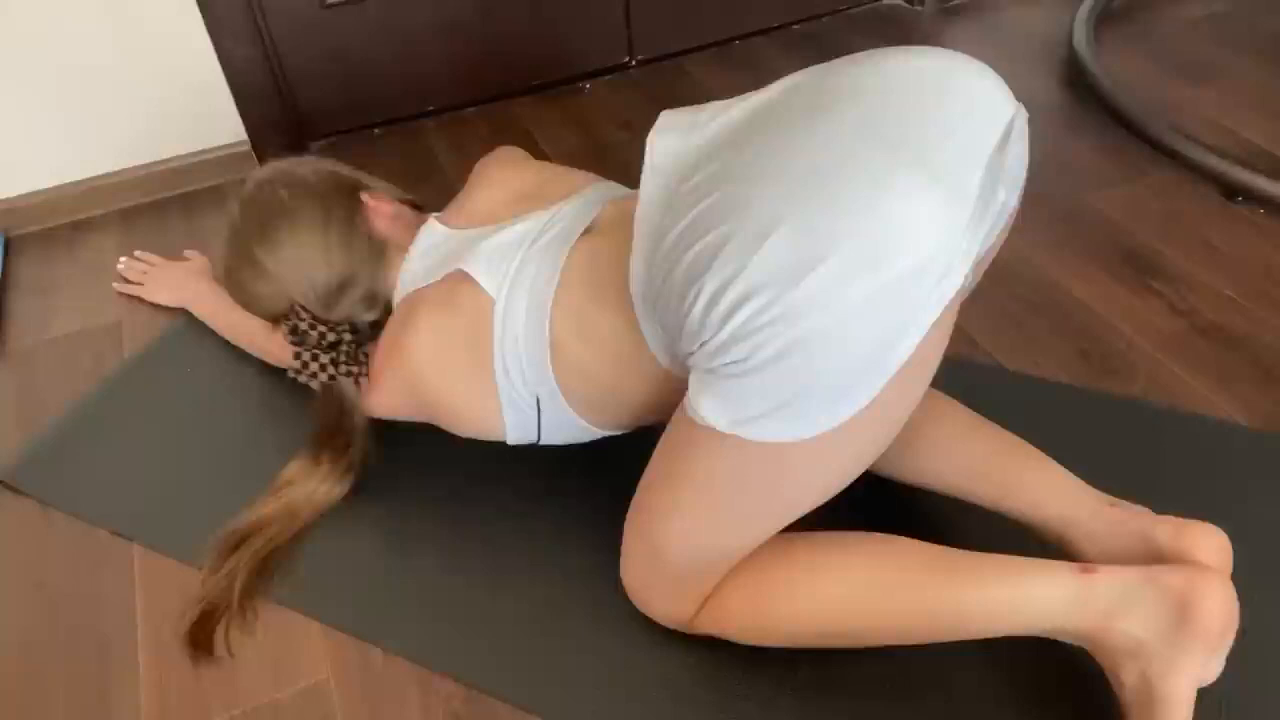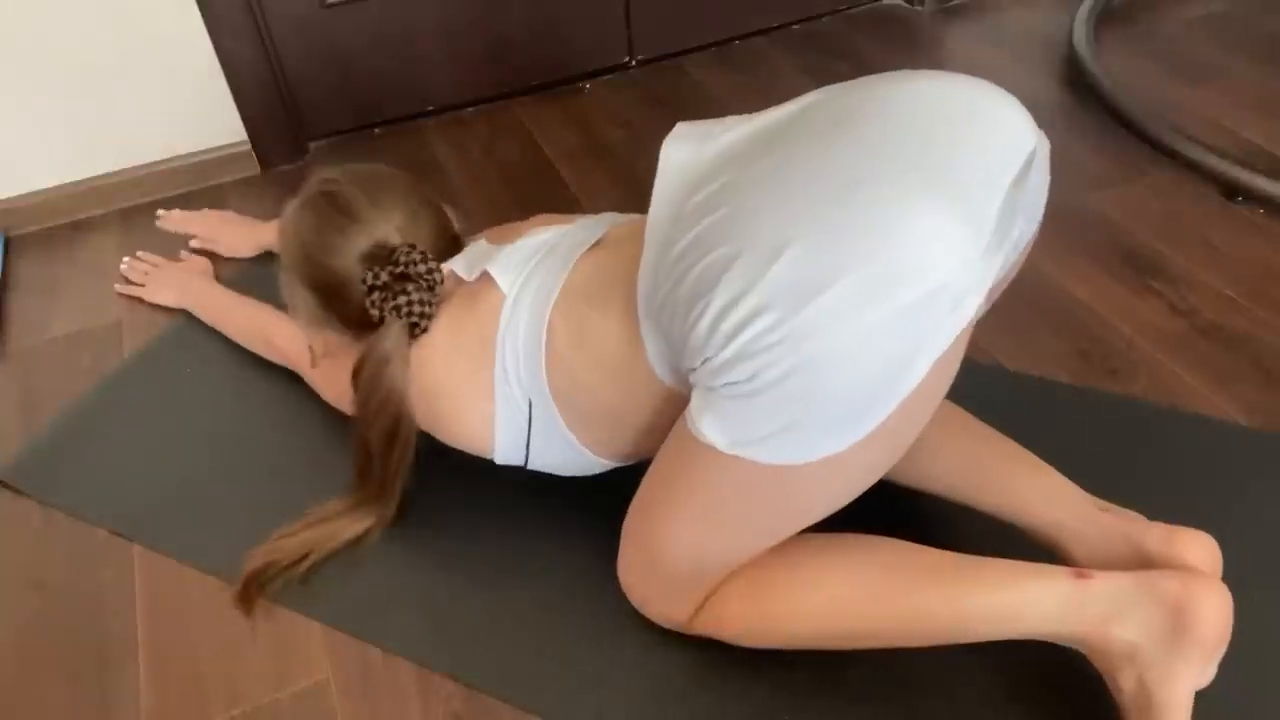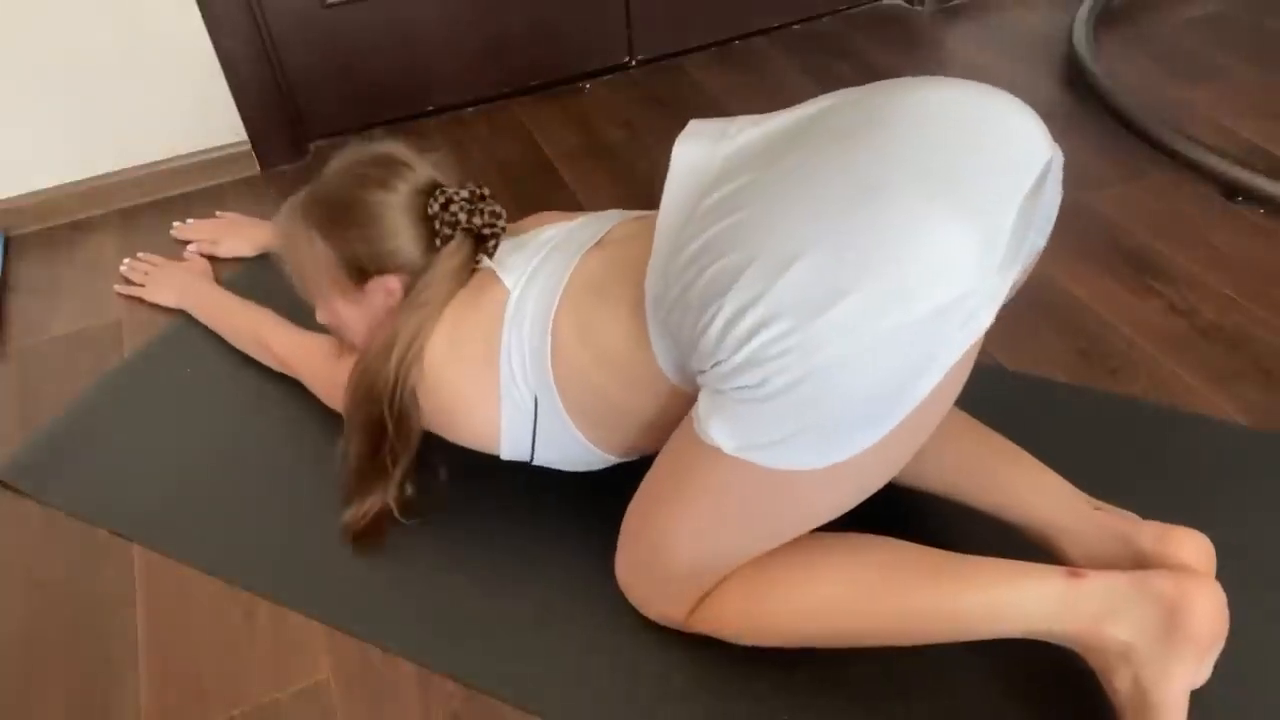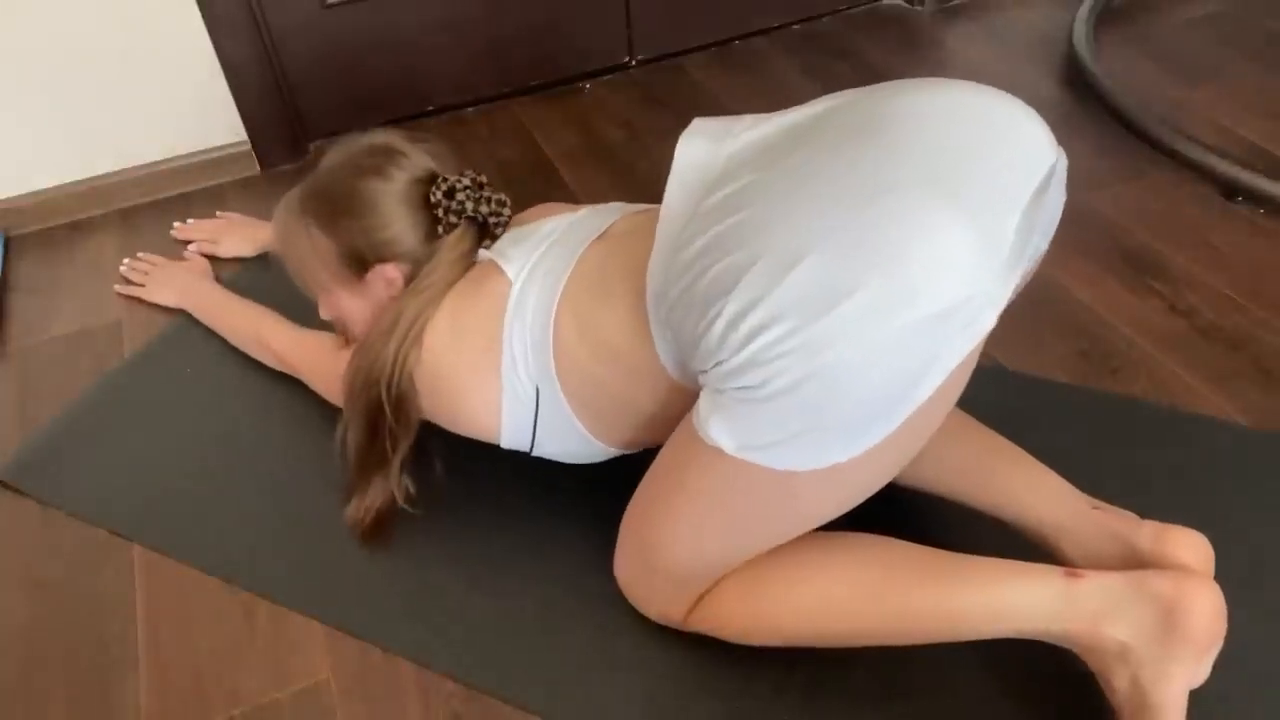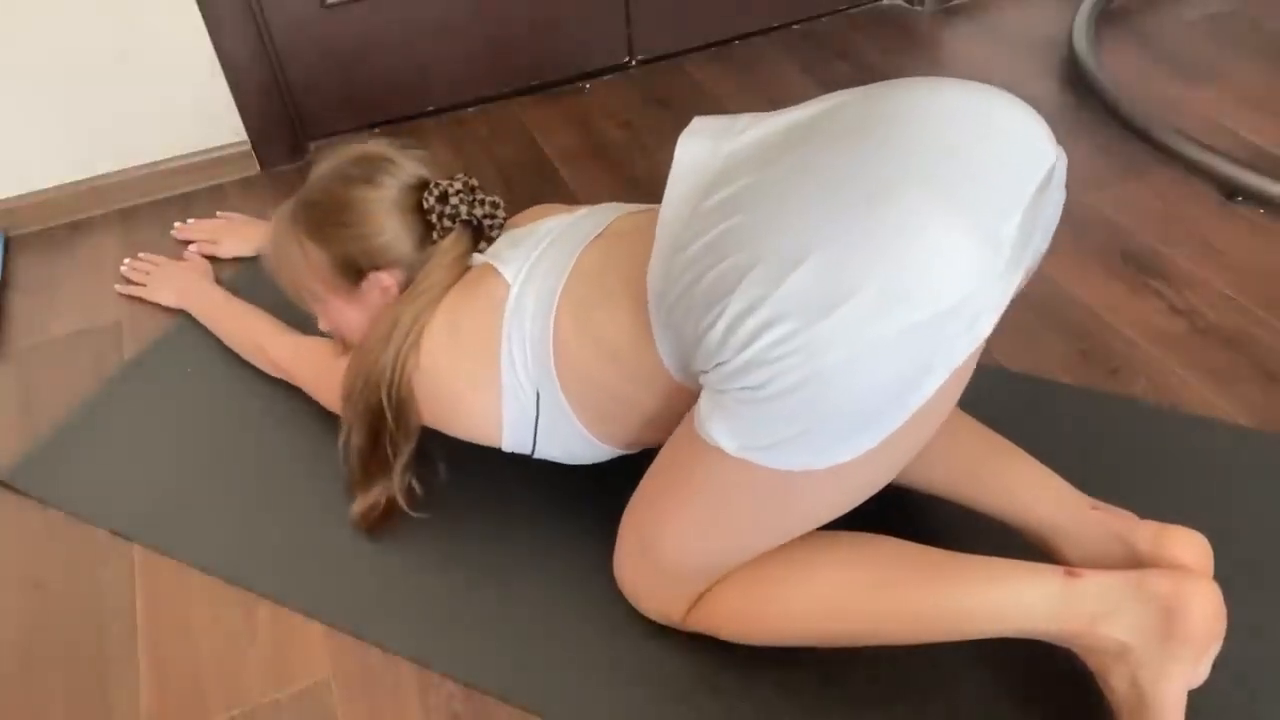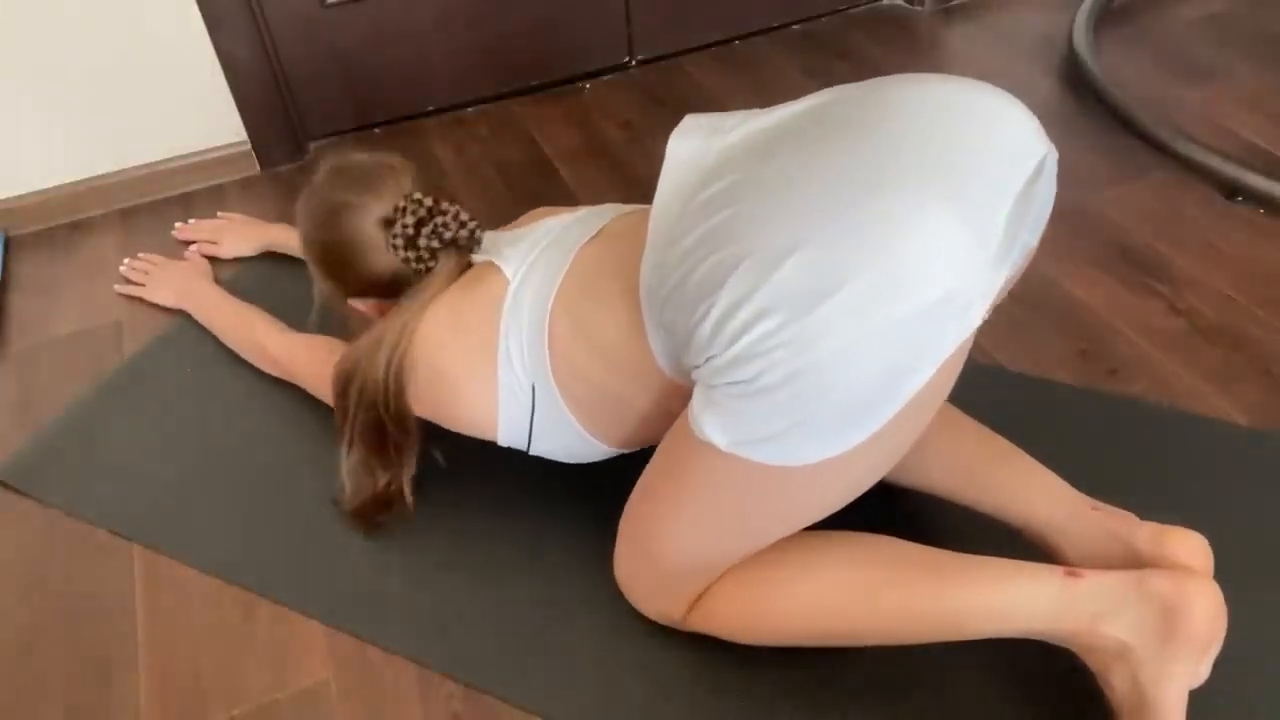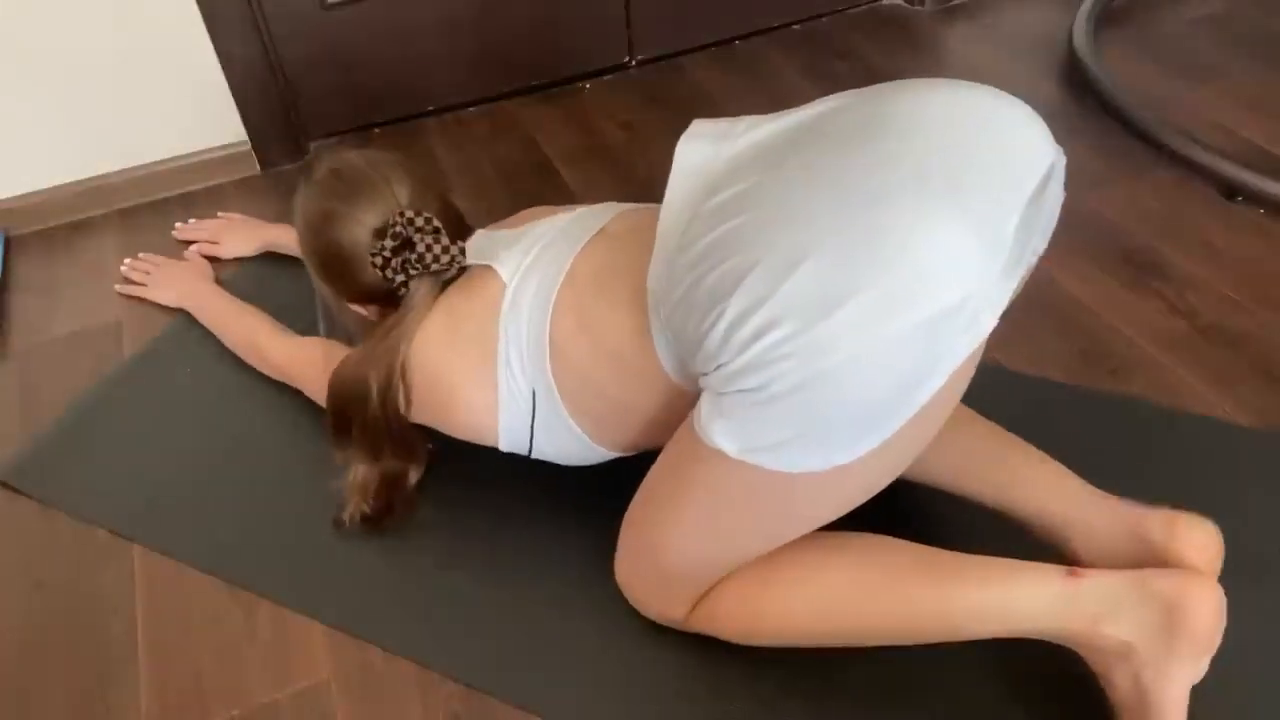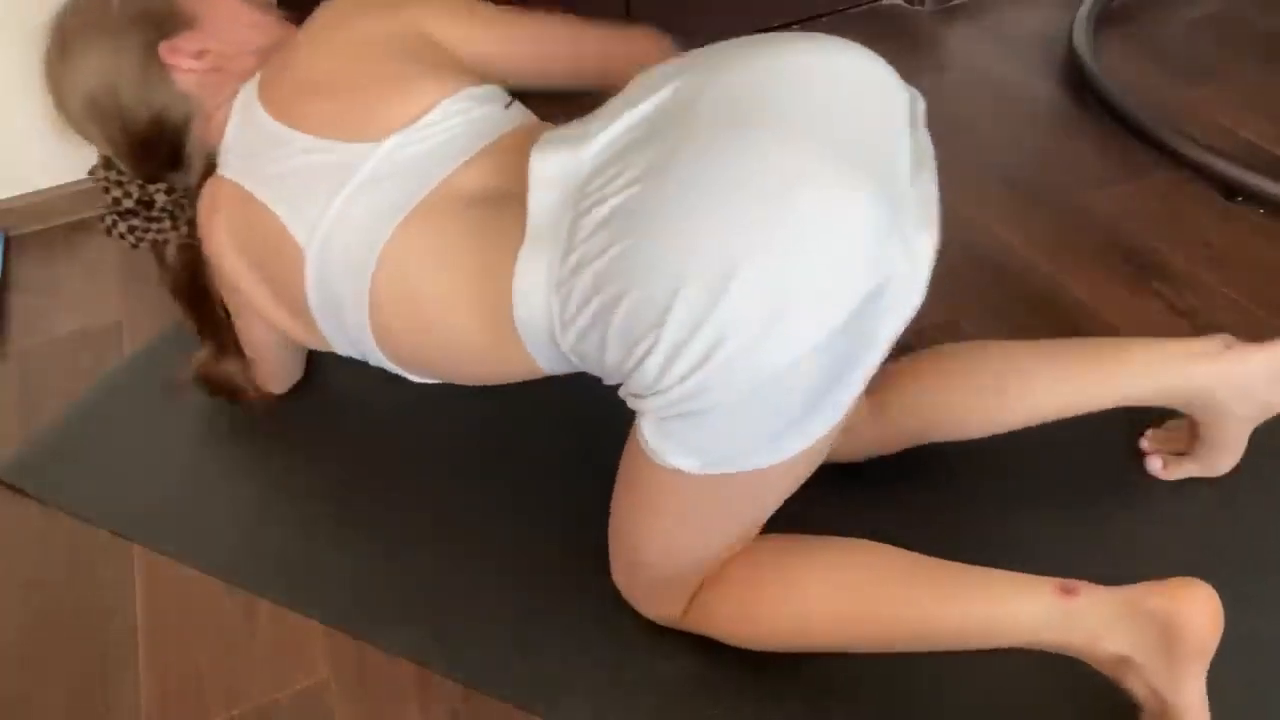
dt=0.7s
person 1, frame 1
left shoulder: (401, 372)
right shoulder: (494, 187)
left elbow: (292, 335)
left wrist: (196, 291)
right wrist: (405, 227)
left hip: (827, 269)
left knee: (672, 580)
right knee: (823, 398)
left ankle: (1118, 609)
right ankle: (1116, 528)
person 1, frame 2
left shoulder: (404, 375)
right shoulder: (499, 245)
left elbow: (301, 338)
right elbow: (394, 234)
left wrist: (197, 290)
right wrist: (267, 232)
left hip: (832, 294)
left knee: (672, 584)
right knee: (838, 407)
left ankle: (1117, 611)
right ankle: (1108, 533)
person 1, frame 3
left shoulder: (418, 372)
right shoulder: (504, 239)
left elbow: (302, 353)
right elbow: (397, 235)
left wrist: (203, 293)
right wrist: (278, 234)
left hip: (848, 299)
left knee: (671, 579)
right knee: (839, 406)
left ankle: (1109, 610)
right ankle: (1106, 533)
person 1, frame 4
left shoulder: (419, 358)
right shoulder: (510, 230)
left elbow: (297, 350)
right elbow: (380, 232)
left wrist: (201, 293)
right wrist: (280, 231)
left hip: (845, 295)
left knee: (669, 580)
right knee: (844, 406)
left ankle: (1105, 612)
right ankle: (1105, 533)
person 1, frame 5
left shoulder: (417, 367)
right shoulder: (505, 235)
left elbow: (296, 353)
right elbow: (381, 235)
left wrist: (198, 293)
right wrist: (277, 234)
left hip: (850, 291)
left knee: (668, 576)
right knee: (839, 403)
left ankle: (1106, 611)
right ankle: (1106, 534)
person 1, frame 6
left shoulder: (414, 359)
right shoulder: (510, 235)
left elbow: (290, 351)
right elbow: (391, 241)
left wrist: (198, 292)
right wrist: (273, 233)
left hip: (836, 291)
left knee: (668, 579)
right knee: (838, 402)
left ankle: (1104, 610)
right ankle: (1096, 530)
person 1, frame 7
left shoulder: (419, 361)
right shoulder: (504, 234)
left elbow: (296, 355)
right elbow: (383, 238)
left wrist: (204, 295)
right wrist: (268, 232)
left hip: (850, 291)
left knee: (669, 576)
right knee: (836, 394)
left ankle: (1112, 610)
right ankle: (1105, 523)
person 1, frame 8
left shoulder: (231, 226)
left elbow: (271, 376)
left hip: (744, 292)
left knee: (670, 578)
right knee: (842, 419)
right ankle: (1211, 370)
